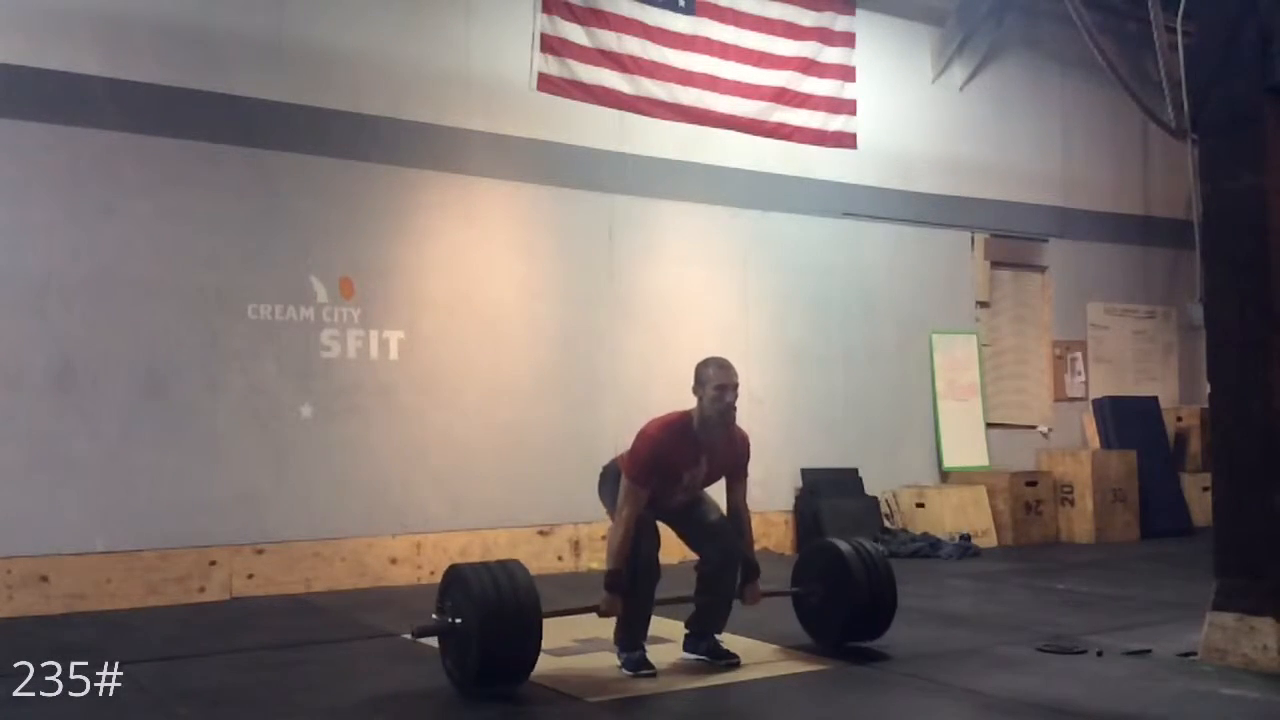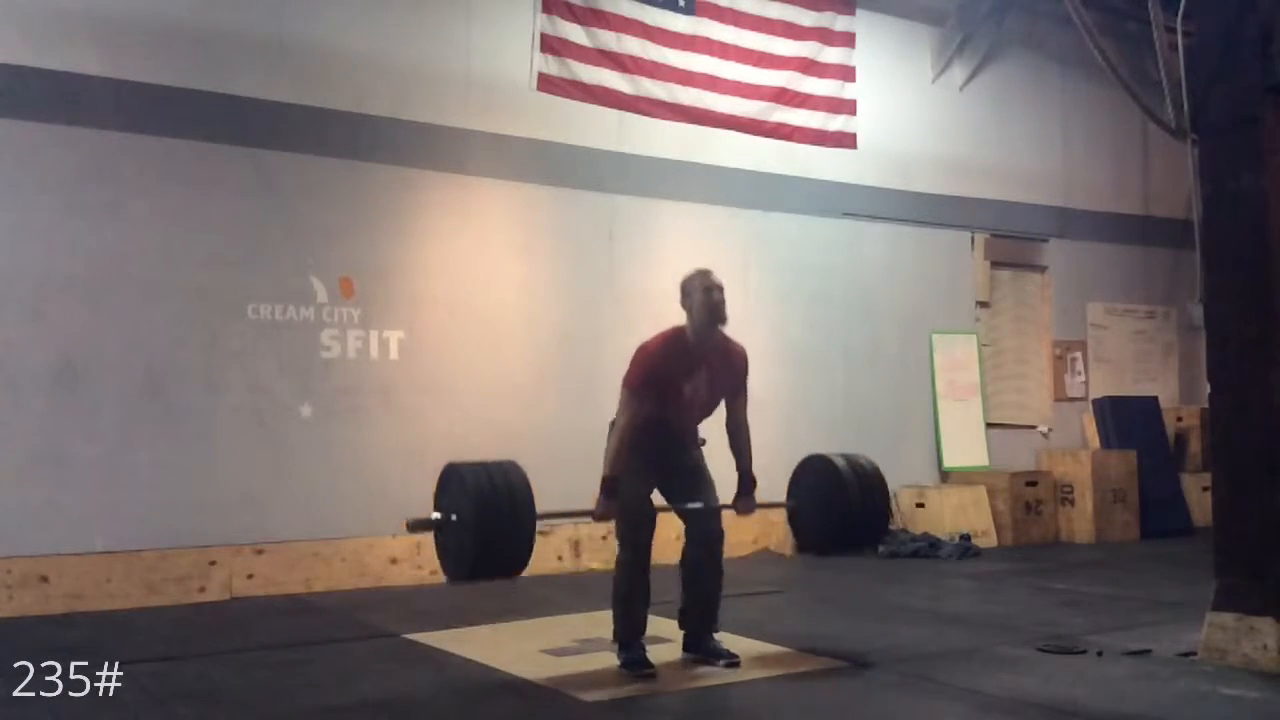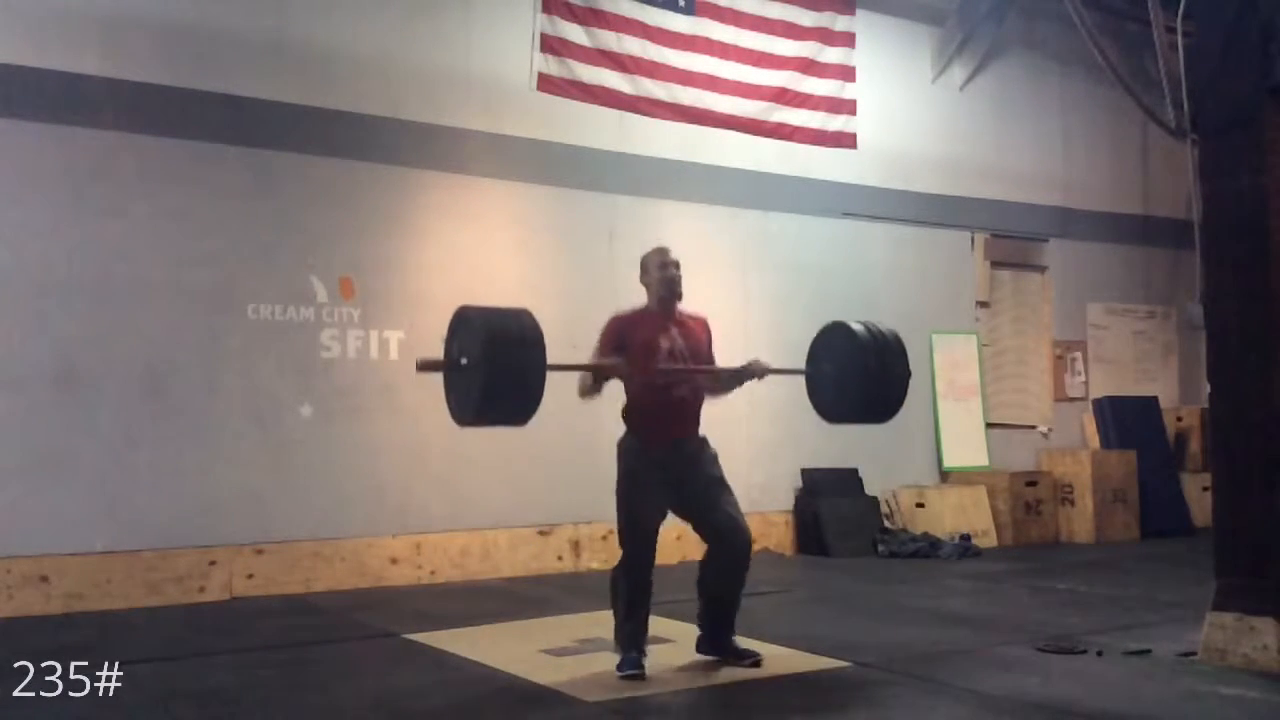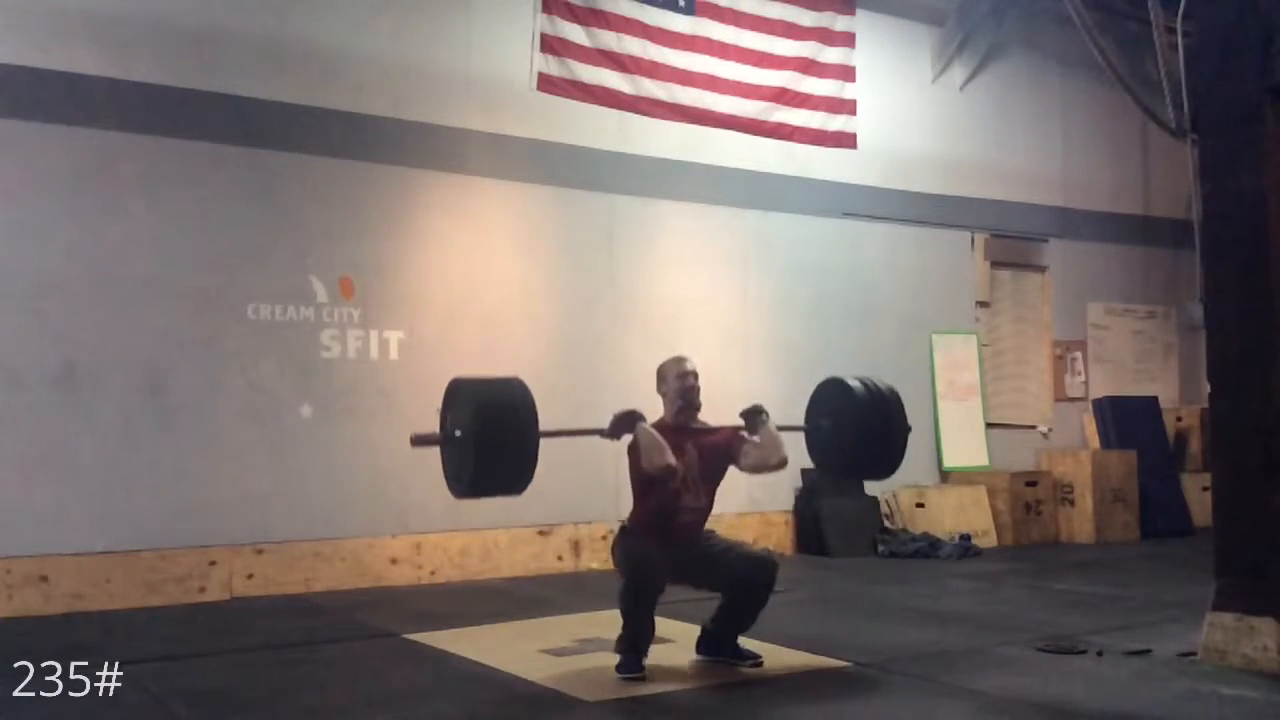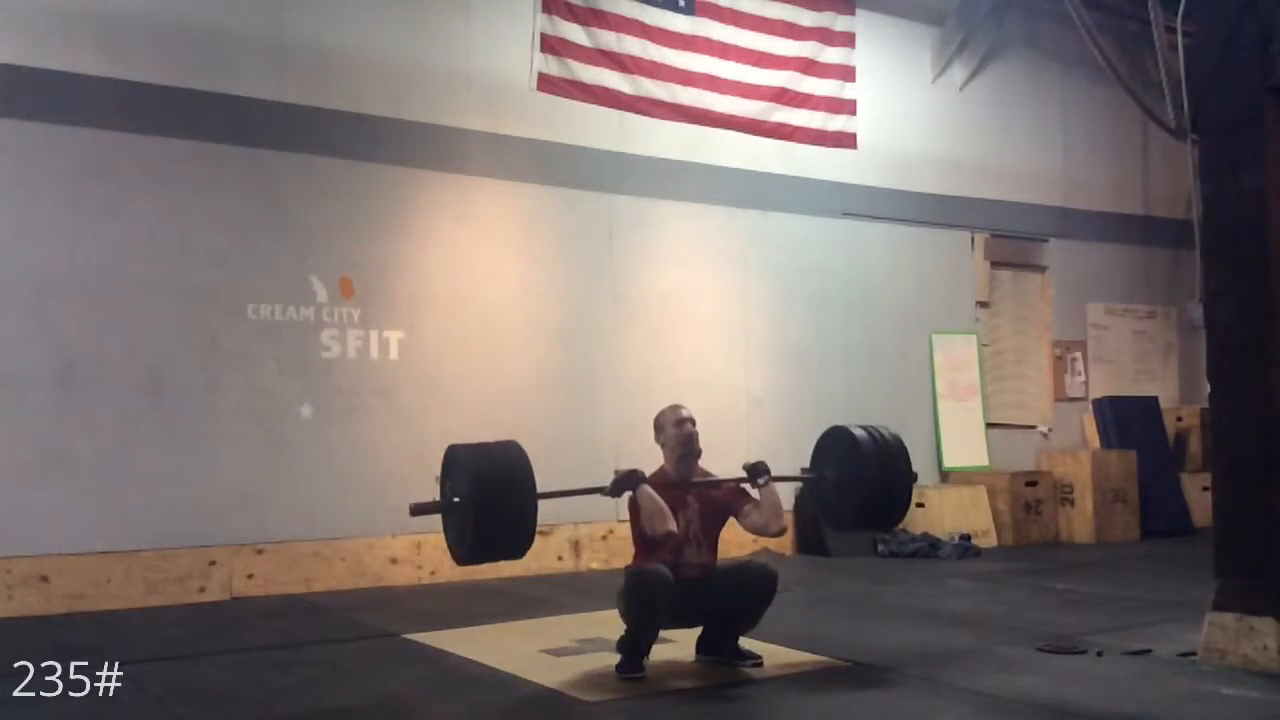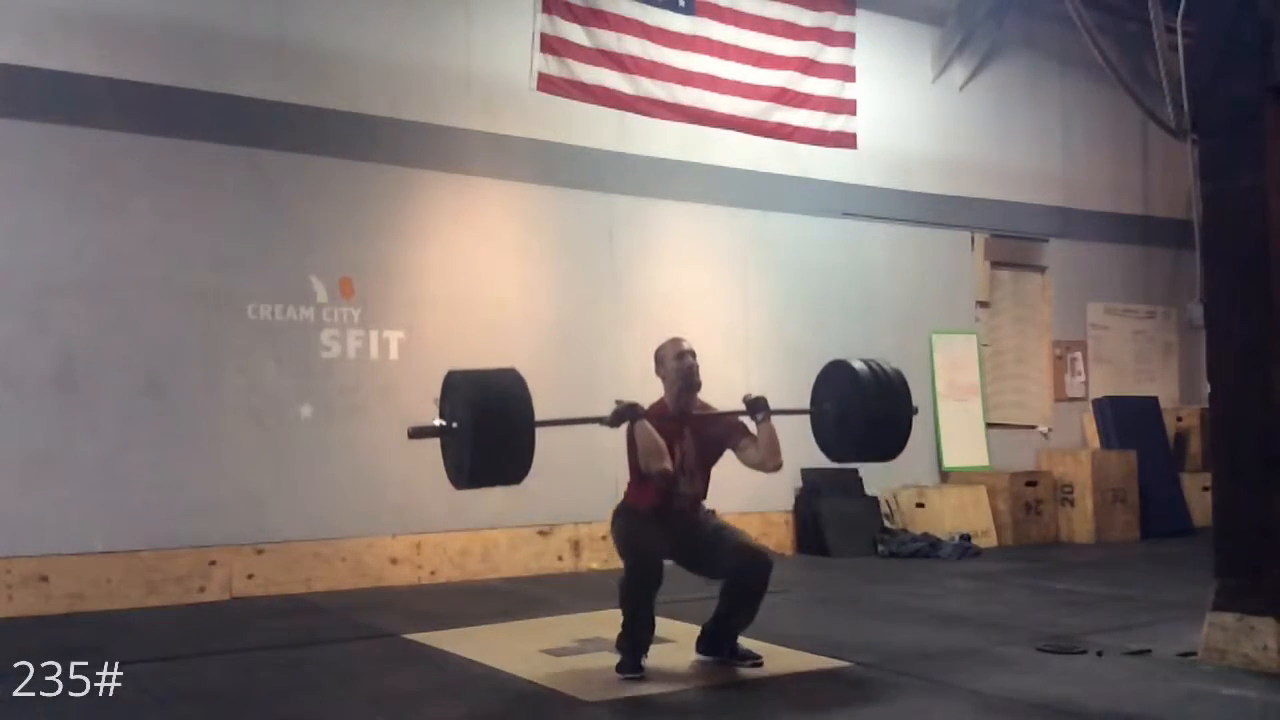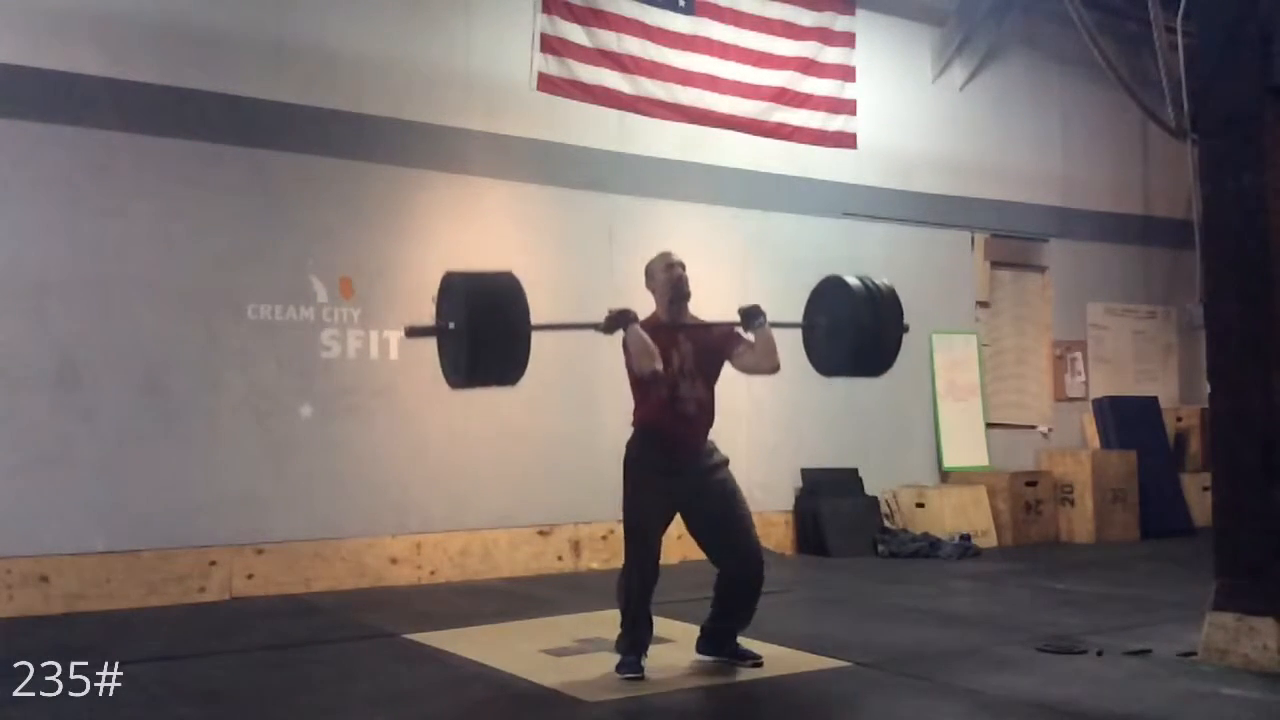
dt=0.4s
person 1, frame 1
left shoulder: (737, 442)
right shoulder: (659, 437)
left elbow: (738, 508)
right elbow: (626, 517)
left wrist: (749, 573)
right wrist: (613, 588)
left hip: (681, 492)
right hip: (625, 483)
left knee: (722, 546)
right knee: (642, 551)
left ankle: (701, 638)
right ankle: (630, 647)
person 1, frame 2
left shoulder: (733, 357)
right shoulder: (657, 353)
left elbow: (738, 421)
right elbow: (625, 425)
left wrist: (746, 482)
right wrist: (609, 488)
left hip: (682, 444)
right hip: (639, 444)
left knee: (708, 535)
right knee: (636, 542)
left ankle: (699, 638)
right ankle: (629, 645)
person 1, frame 3
left shoulder: (699, 326)
right shoulder: (627, 326)
left elbow: (712, 383)
right elbow: (587, 387)
left wrist: (745, 372)
right wrist: (604, 369)
left hip: (692, 452)
right hip: (644, 454)
left knee: (733, 540)
right knee: (638, 553)
left ankle: (716, 636)
right ankle: (630, 646)
person 1, frame 4
left shoulder: (720, 439)
right shoulder: (649, 438)
left elbow: (775, 459)
right elbow: (667, 466)
left wrist: (760, 423)
right wrist: (636, 427)
left hip: (694, 541)
right hip: (646, 539)
left knee: (761, 568)
right knee: (644, 567)
left ankle: (718, 641)
right ankle: (632, 649)
person 1, frame 5
left shoulder: (721, 489)
right shoulder: (649, 490)
left elbow: (775, 525)
right elbow: (665, 532)
left wrist: (762, 480)
right wrist: (637, 486)
left hip: (702, 588)
right hip: (652, 585)
left knee: (761, 577)
right knee: (649, 580)
left ankle: (717, 642)
right ankle: (633, 652)
person 1, frame 6
left shoulder: (719, 420)
right shoulder: (648, 419)
left elbow: (770, 461)
right elbow: (660, 467)
left wrist: (761, 415)
right wrist: (636, 419)
left hip: (691, 517)
right hip: (642, 518)
left knee: (753, 560)
right knee: (645, 562)
left ankle: (718, 641)
right ankle: (632, 650)
person 1, frame 7
left shoulder: (714, 333)
right shoulder: (643, 331)
left elbow: (767, 363)
right elbow: (650, 371)
left wrist: (757, 325)
right wrist: (627, 327)
left hip: (701, 456)
right hip: (651, 455)
left knee: (743, 553)
right knee: (643, 555)
left ankle: (720, 638)
right ankle: (632, 648)
